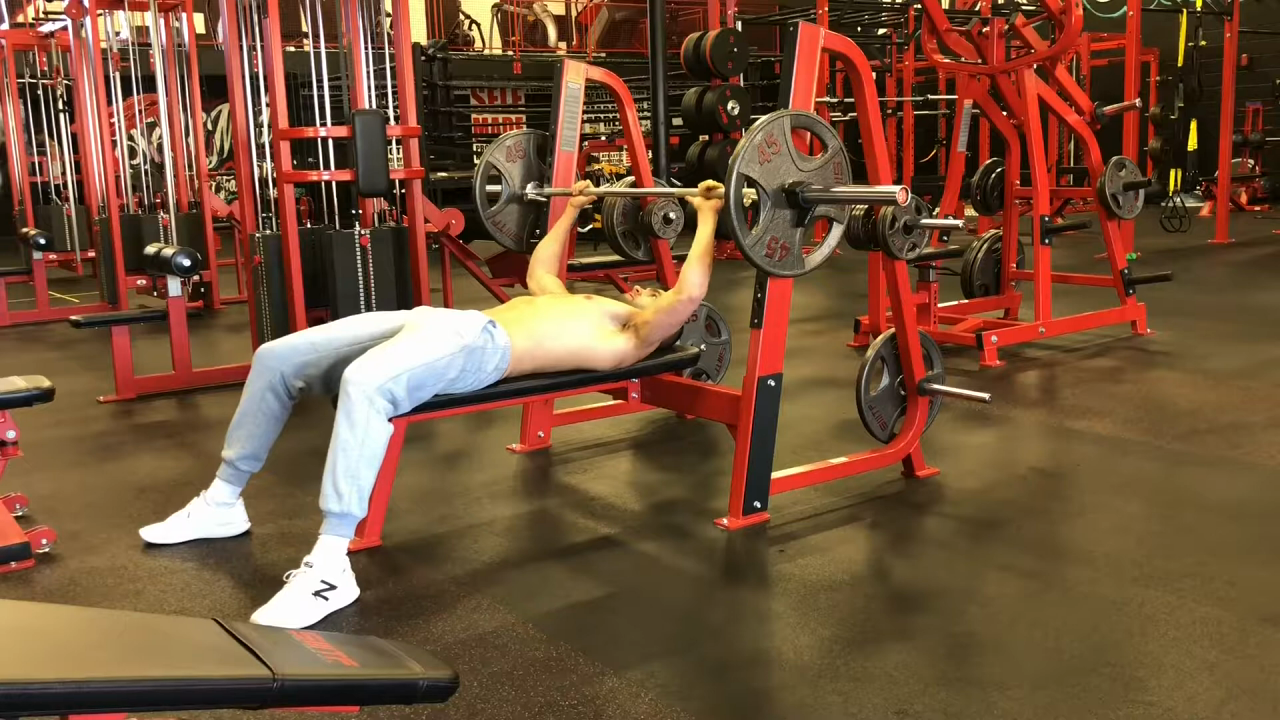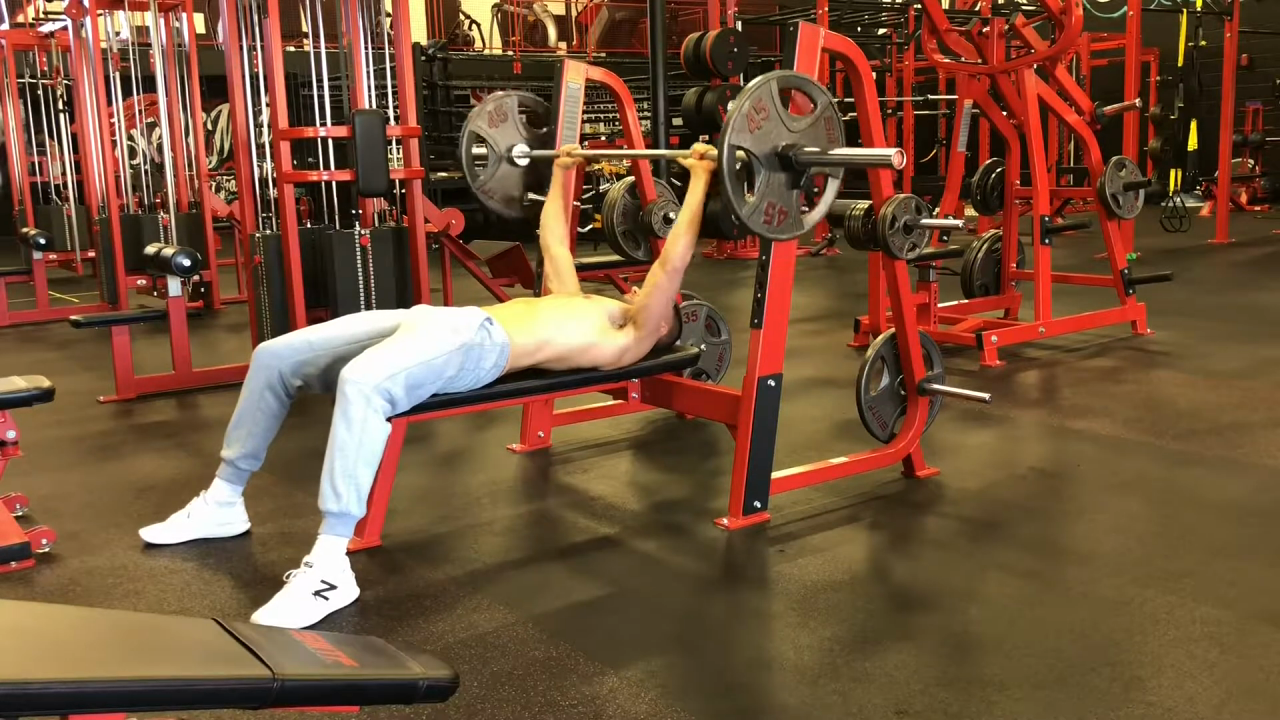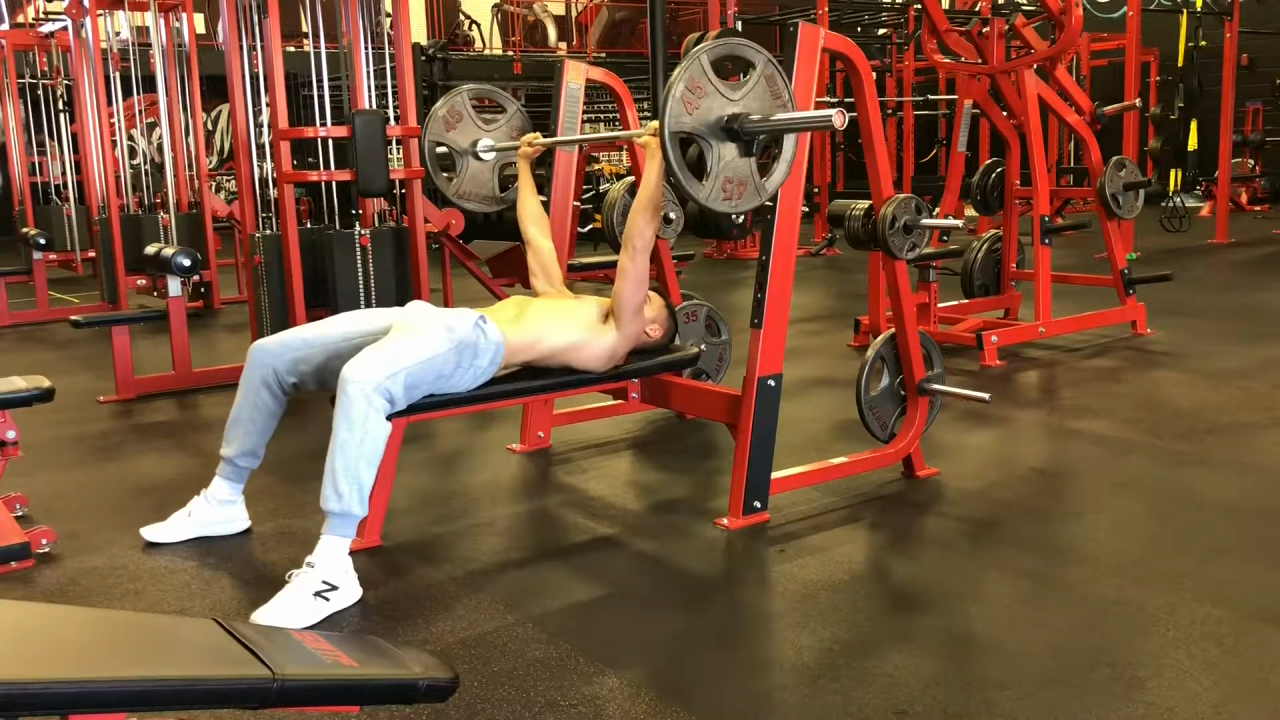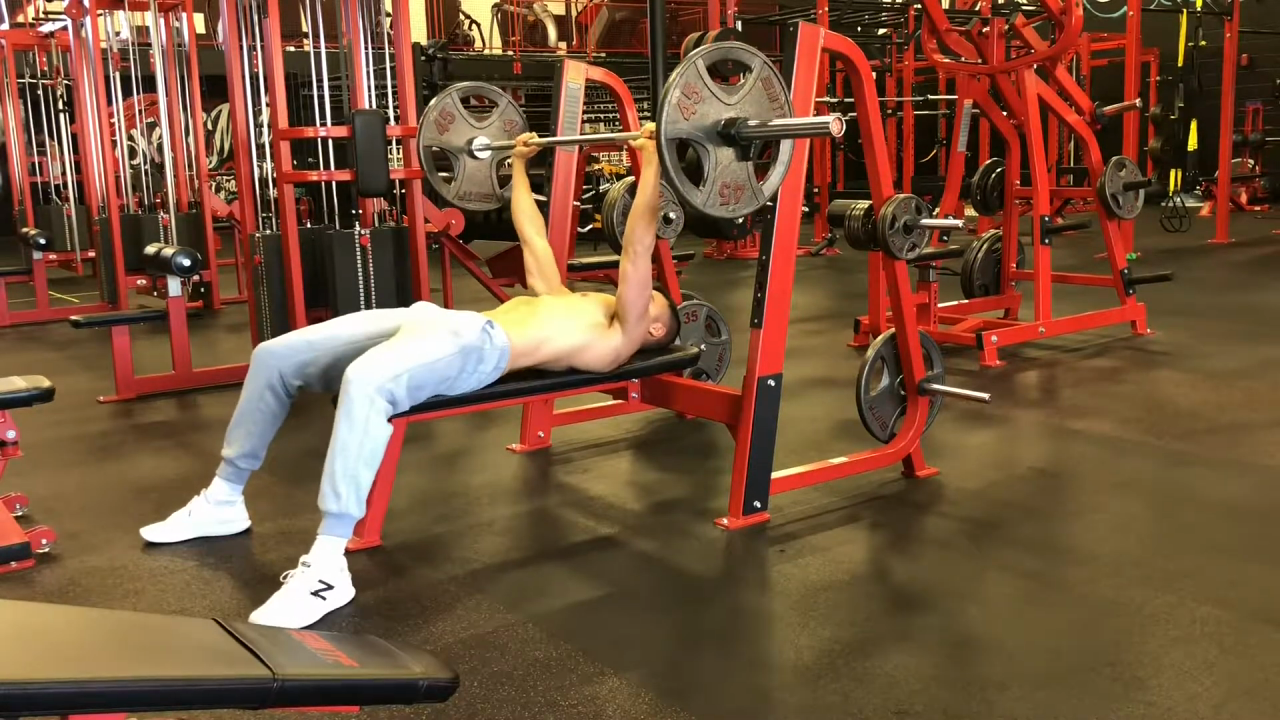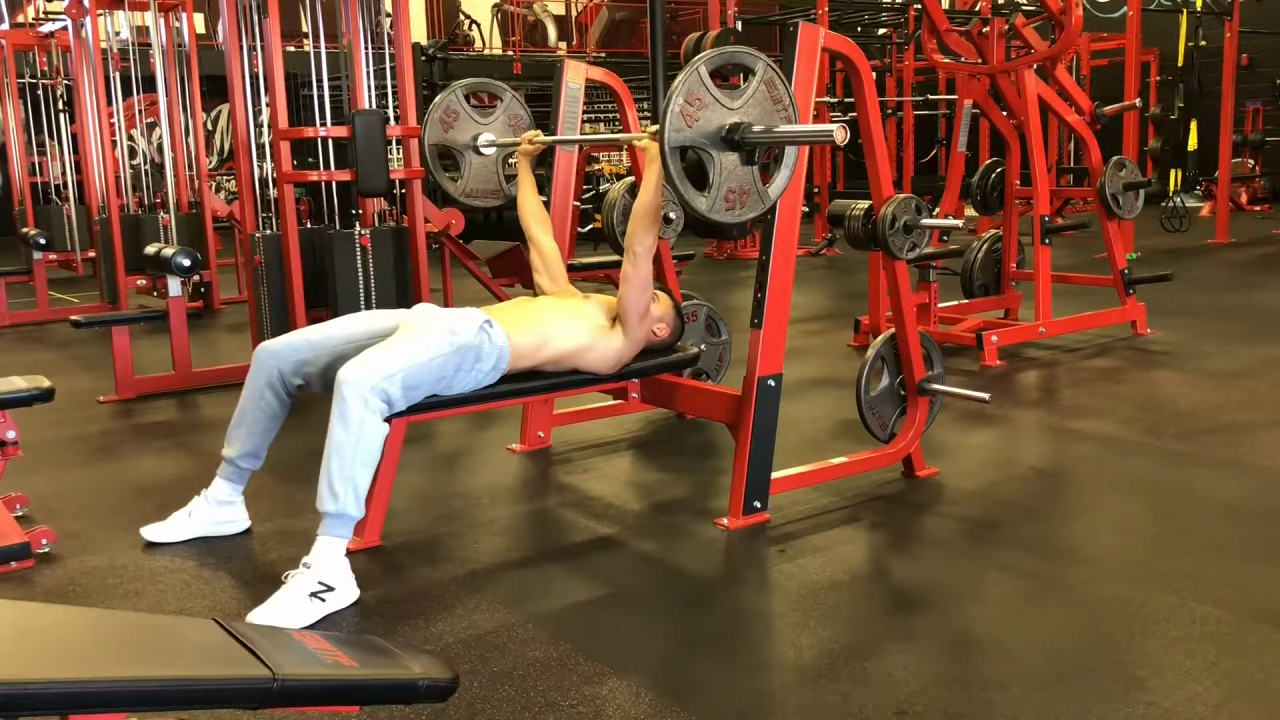
dt=1s
person 1, frame 1
left shoulder: (631, 339)
right shoulder: (585, 307)
left elbow: (689, 295)
right elbow: (539, 273)
left wrist: (706, 216)
right wrist: (571, 209)
left hip: (482, 343)
right hip: (440, 320)
left knee: (365, 383)
right knee: (276, 357)
left ankle: (330, 566)
right ankle: (223, 501)
person 1, frame 2
left shoulder: (627, 339)
right shoulder: (578, 305)
left elbow: (672, 263)
right elbow: (554, 245)
left wrist: (699, 178)
right wrist: (560, 174)
left hip: (480, 342)
right hip: (437, 319)
left knee: (362, 383)
right knee: (274, 356)
left ankle: (331, 566)
right ankle: (224, 500)
person 1, frame 3
left shoulder: (613, 340)
right shoulder: (568, 303)
left elbow: (636, 249)
right elbow: (537, 238)
left wrist: (655, 161)
right wrist: (524, 165)
left hip: (473, 342)
right hip: (429, 317)
left knee: (362, 383)
right knee: (269, 355)
left ankle: (333, 566)
right ankle: (223, 499)
person 1, frame 4
left shoulder: (619, 339)
right shoulder: (569, 303)
left elbow: (637, 250)
right elbow: (533, 240)
left wrist: (651, 163)
right wrist: (519, 165)
left hip: (479, 344)
right hip: (431, 318)
left knee: (366, 382)
right knee: (276, 357)
left ankle: (327, 566)
right ankle: (224, 499)
person 1, frame 5
left shoulder: (621, 340)
right shoulder: (574, 303)
left elbow: (638, 253)
right elbow: (540, 240)
left wrist: (654, 164)
right wrist: (525, 163)
left hip: (479, 344)
right hip: (435, 318)
left knee: (361, 382)
right knee: (276, 355)
left ankle: (329, 567)
right ankle: (225, 498)
